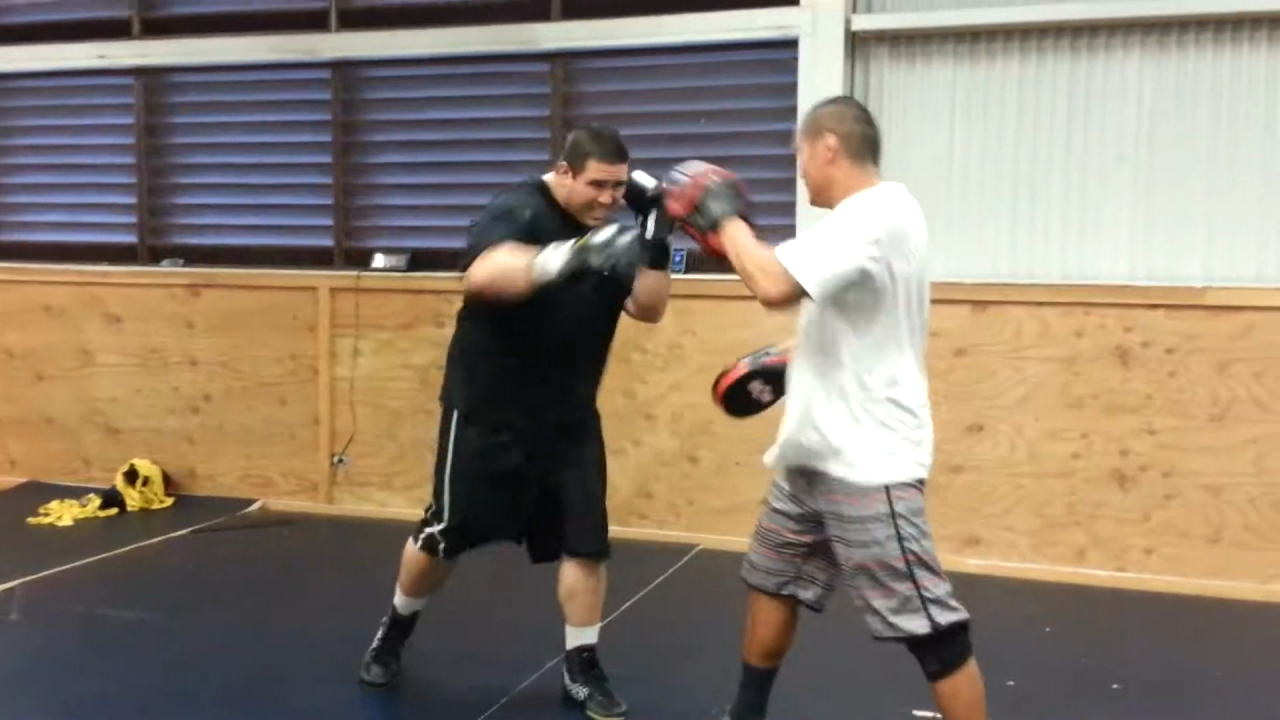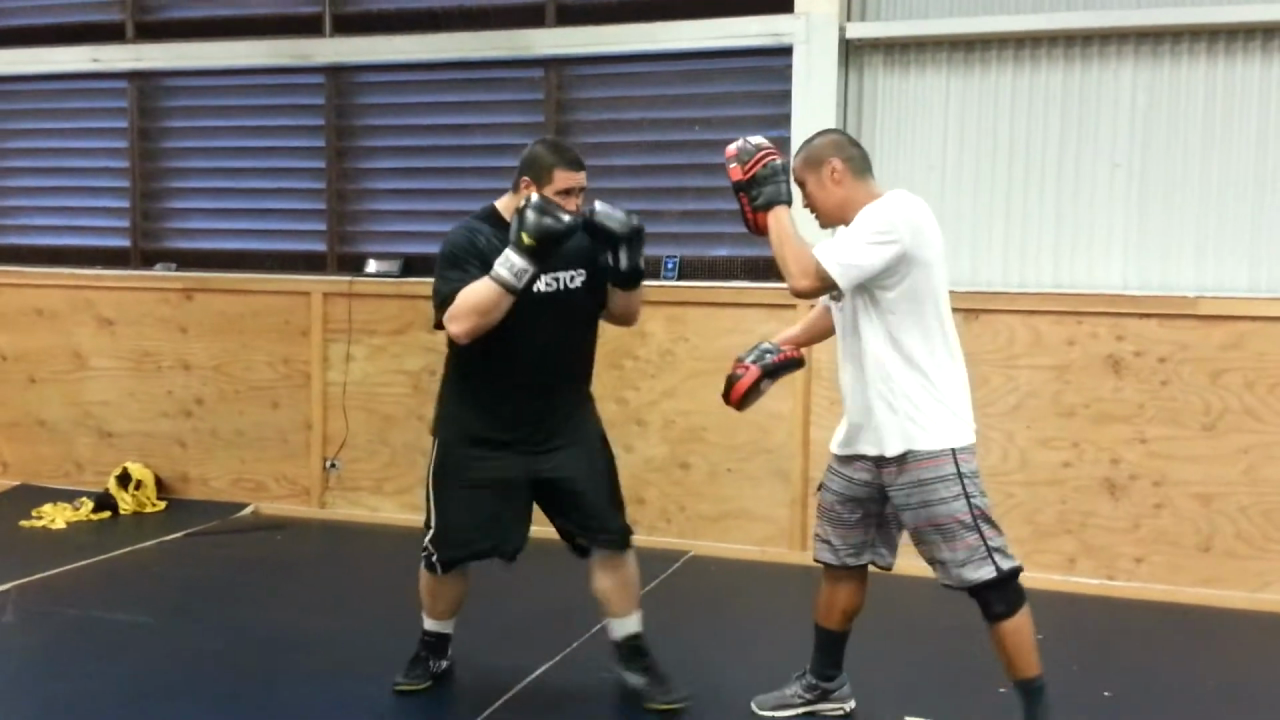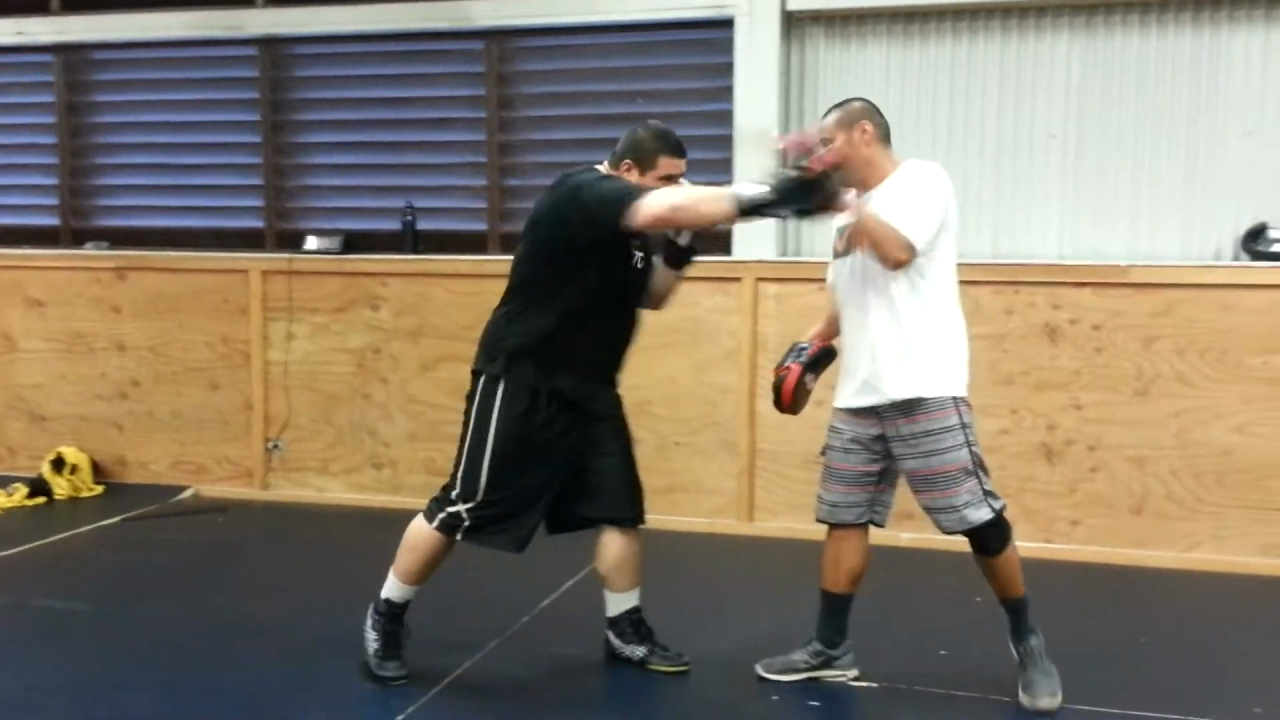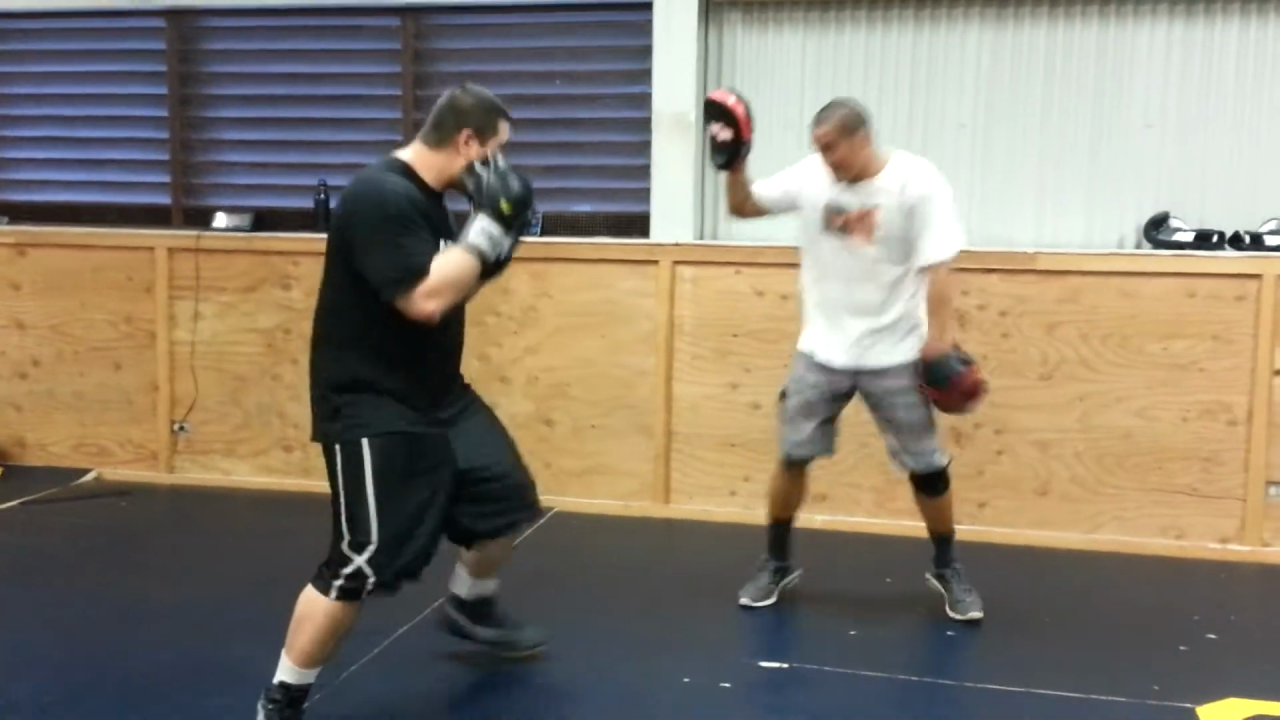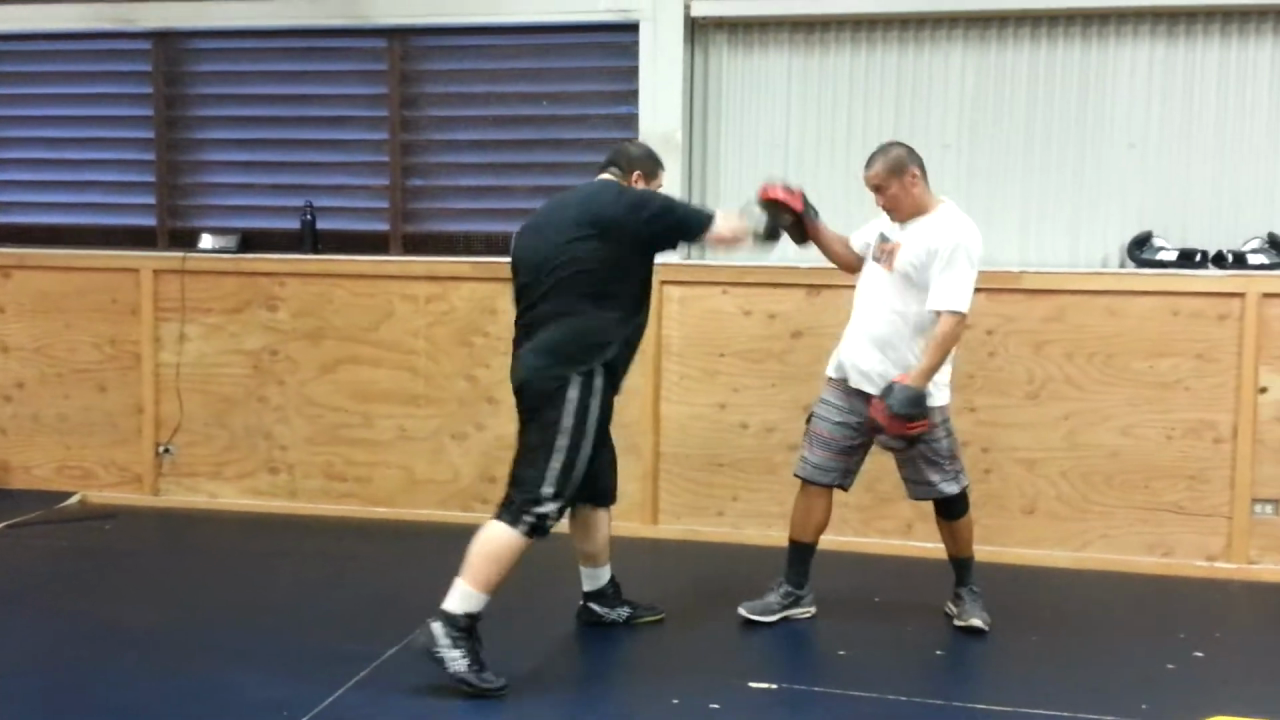
dt=1s
person 1, frame 1
left shoulder: (611, 229)
right shoulder: (516, 212)
left elbow: (650, 307)
right elbow: (484, 276)
left wrist: (654, 232)
right wrist: (571, 260)
left hip: (568, 413)
right hip: (487, 410)
left knee: (585, 543)
right knee: (446, 534)
left ankle: (582, 668)
right ankle: (395, 629)
person 1, frame 2
left shoulder: (581, 238)
right shoulder: (470, 240)
left elbow: (625, 314)
right elbow: (463, 325)
left wrist: (622, 255)
right wrist: (523, 250)
left hip: (565, 424)
right hip: (480, 431)
left knee: (609, 536)
right knee: (447, 550)
left ankle: (633, 657)
right ankle: (434, 649)
person 1, frame 3
left shoulder: (642, 220)
right shoulder: (587, 196)
left elbow: (652, 297)
right elbow: (670, 208)
left wrist: (676, 241)
right wrist: (767, 194)
left hip: (587, 389)
right hip: (521, 380)
left knee: (615, 510)
right knee: (467, 510)
left ankle: (625, 631)
right ankle: (387, 616)
person 1, frame 4
left shoulder: (425, 197)
right shoulder: (379, 198)
left elbow: (453, 285)
right elbow: (427, 298)
left wrist: (496, 237)
right wrist: (491, 223)
left hip: (439, 396)
right hip: (372, 409)
left knee: (504, 499)
right knee: (361, 567)
left ankle: (471, 607)
person 1, frame 5
left shoulder: (542, 221)
right shoulder: (627, 208)
right elbow: (718, 230)
right wrist: (757, 225)
left hip: (548, 367)
right hip: (576, 373)
left knee: (593, 485)
right knee: (537, 502)
left ankle: (599, 597)
right ankle: (452, 625)
person 2, frame 1
left shoulder: (880, 215)
right shoulder: (858, 218)
left elbow: (776, 285)
left wrist: (726, 220)
right wrist: (785, 362)
left hip: (869, 463)
right hip: (815, 451)
left knee: (924, 622)
right knee: (771, 582)
person 2, frame 2
left shoulder: (897, 217)
right shoulder: (859, 230)
left elbow: (805, 279)
right elbow: (837, 309)
left wrist: (772, 205)
right wrist: (778, 346)
left hip: (927, 441)
right hip: (863, 438)
left knee: (986, 575)
right knee: (841, 559)
person 2, frame 3
left shoulder: (921, 181)
right shoulder: (856, 209)
left elbow: (896, 254)
left wrist: (843, 201)
right wrist: (810, 344)
left hip: (924, 390)
right hip: (860, 393)
left knee: (978, 519)
right knee: (843, 517)
left ankle: (1028, 643)
right ankle: (830, 648)
person 2, frame 4
left shoulder: (917, 181)
right shoulder: (812, 174)
left elbow: (938, 267)
right elbow: (742, 206)
left wrist: (942, 340)
right wrist: (734, 161)
left hip: (894, 356)
right hip: (822, 349)
left knee: (927, 466)
right knee: (792, 455)
left ankle: (947, 570)
right ankle: (776, 564)
person 2, frame 5
left shoulder: (954, 234)
right shoulder: (887, 219)
left elbow: (952, 317)
right elbow: (852, 258)
left wrist: (916, 383)
right wrist: (809, 224)
left hip: (907, 391)
right hip: (848, 379)
left knee: (947, 493)
right knee: (814, 477)
left ankle: (965, 592)
right ankle: (795, 590)
